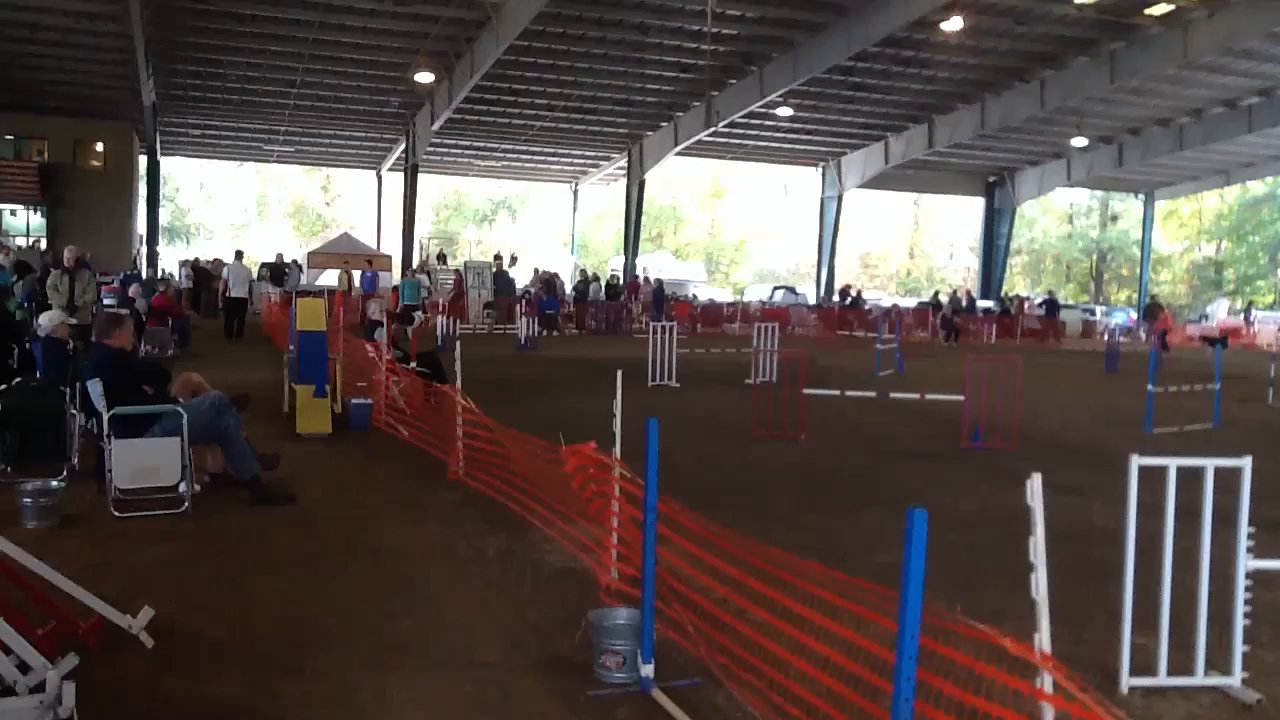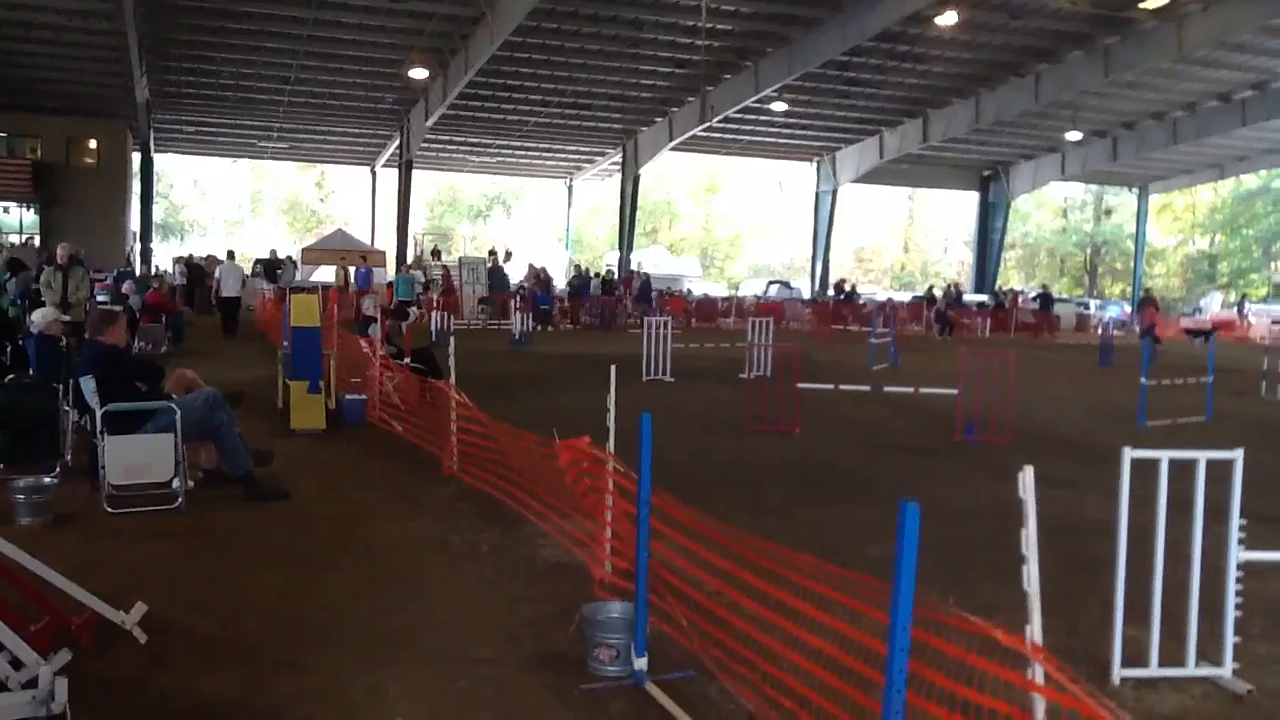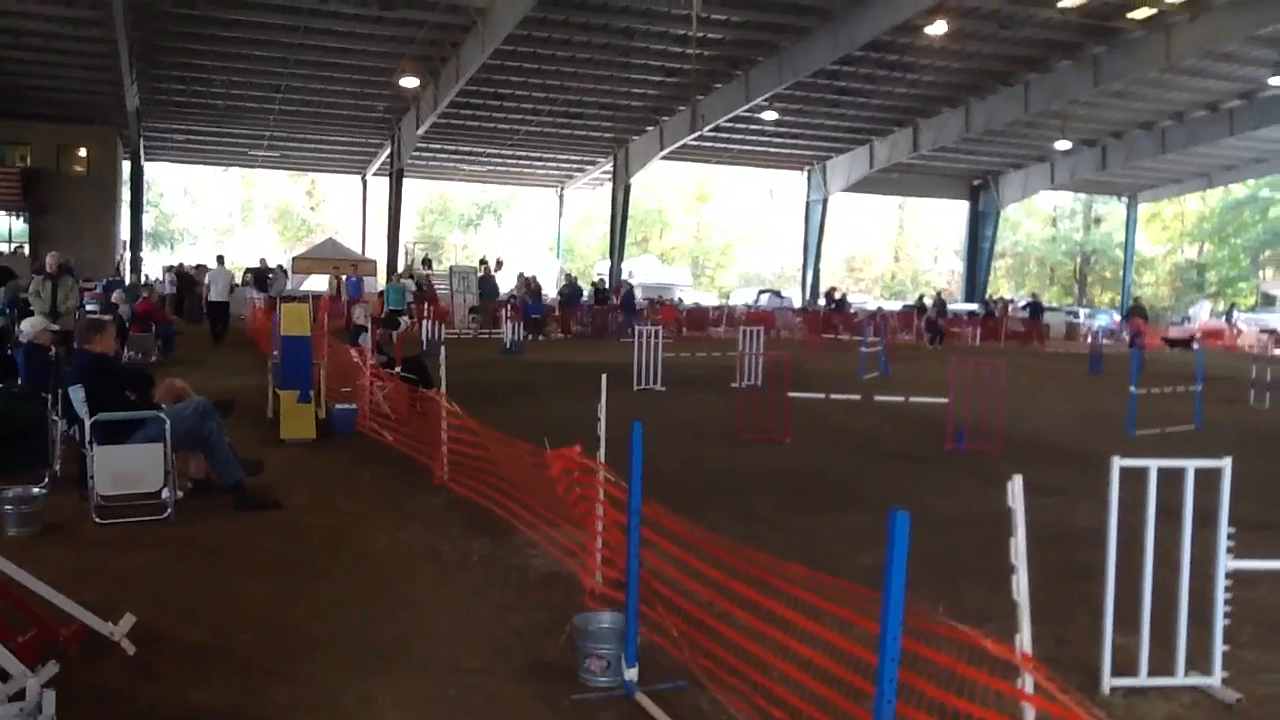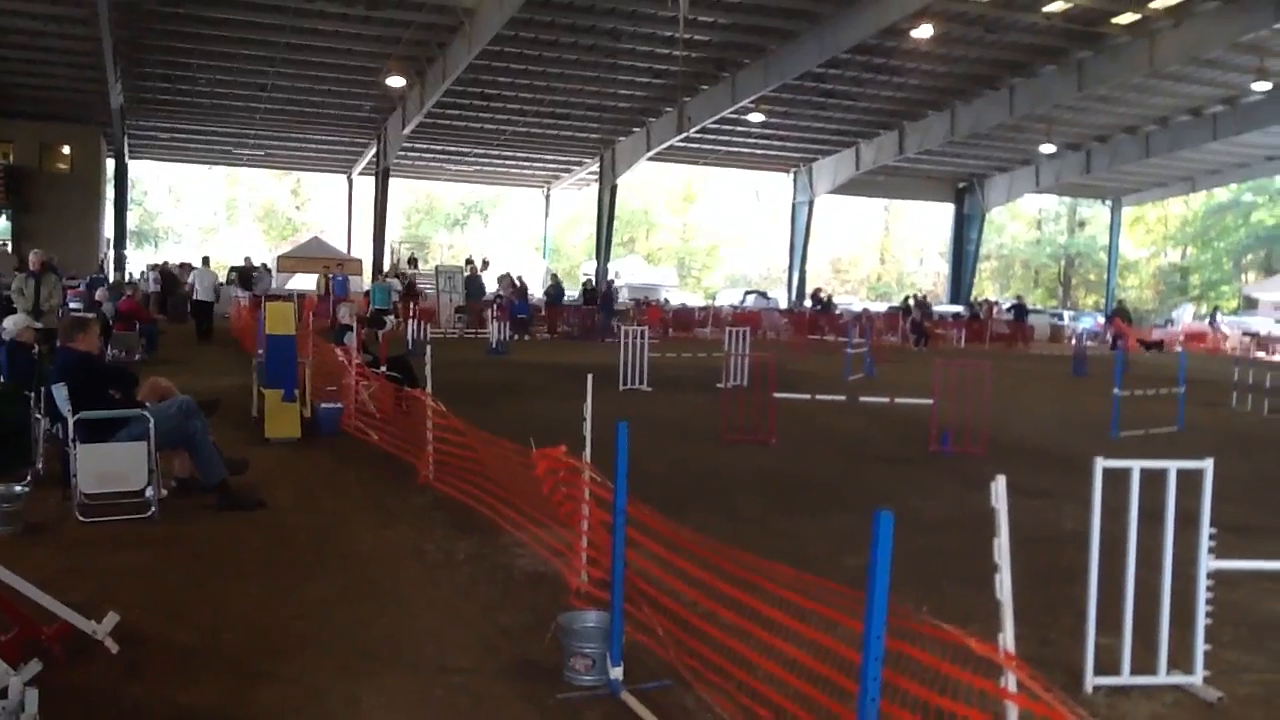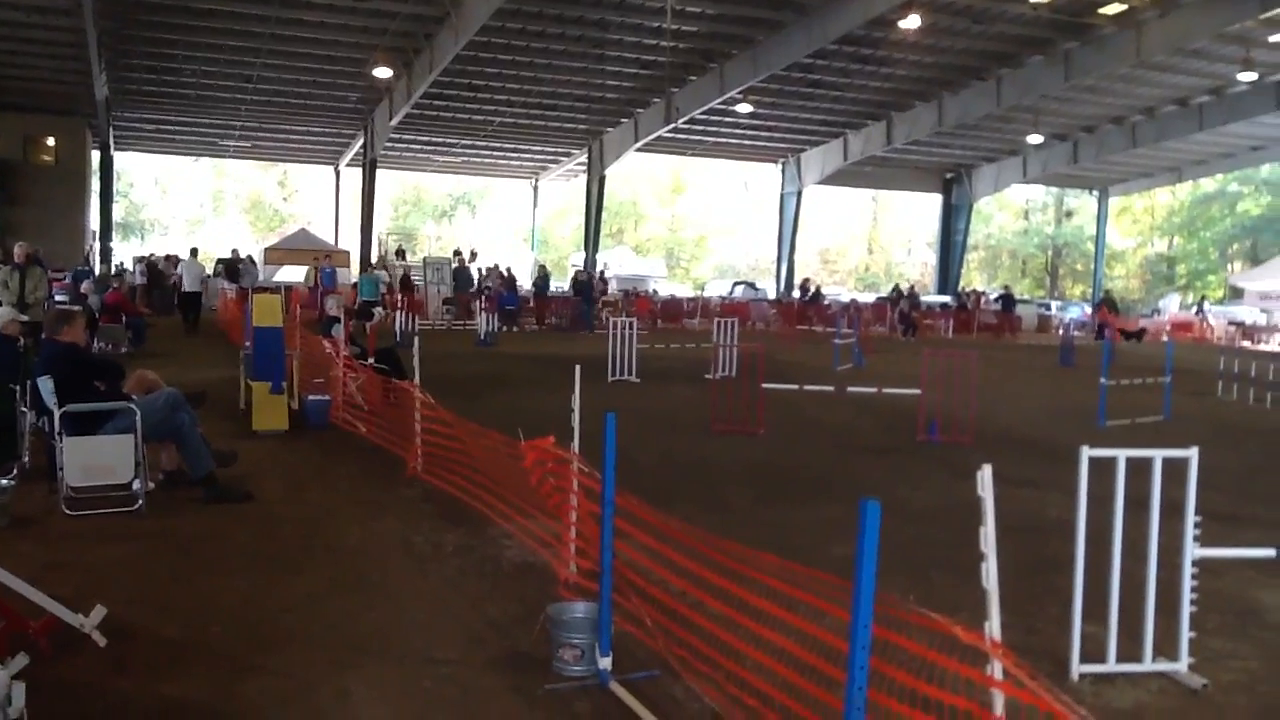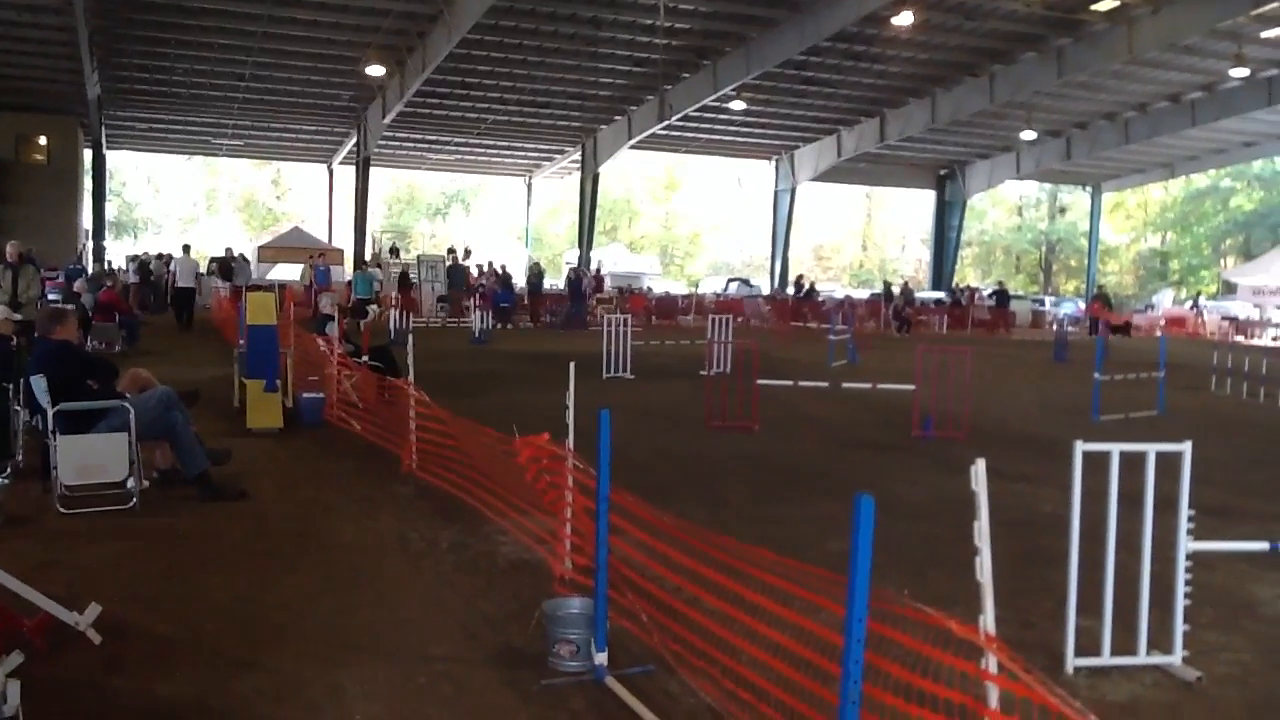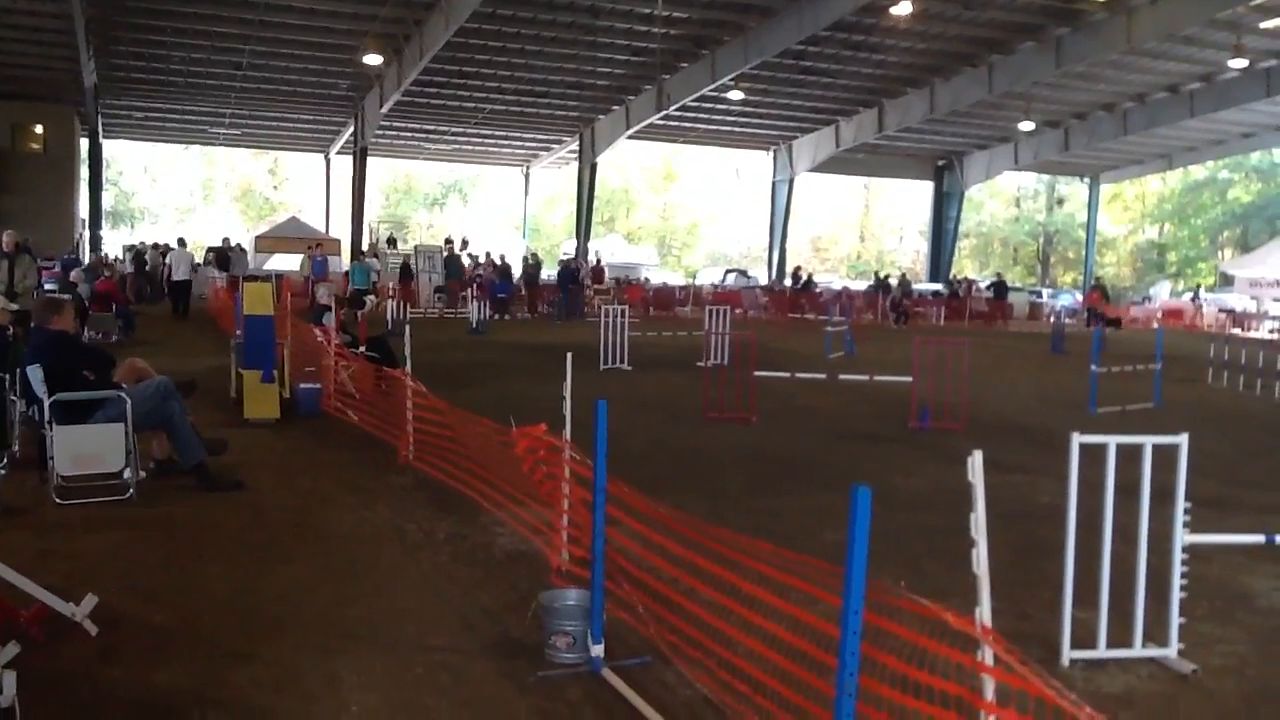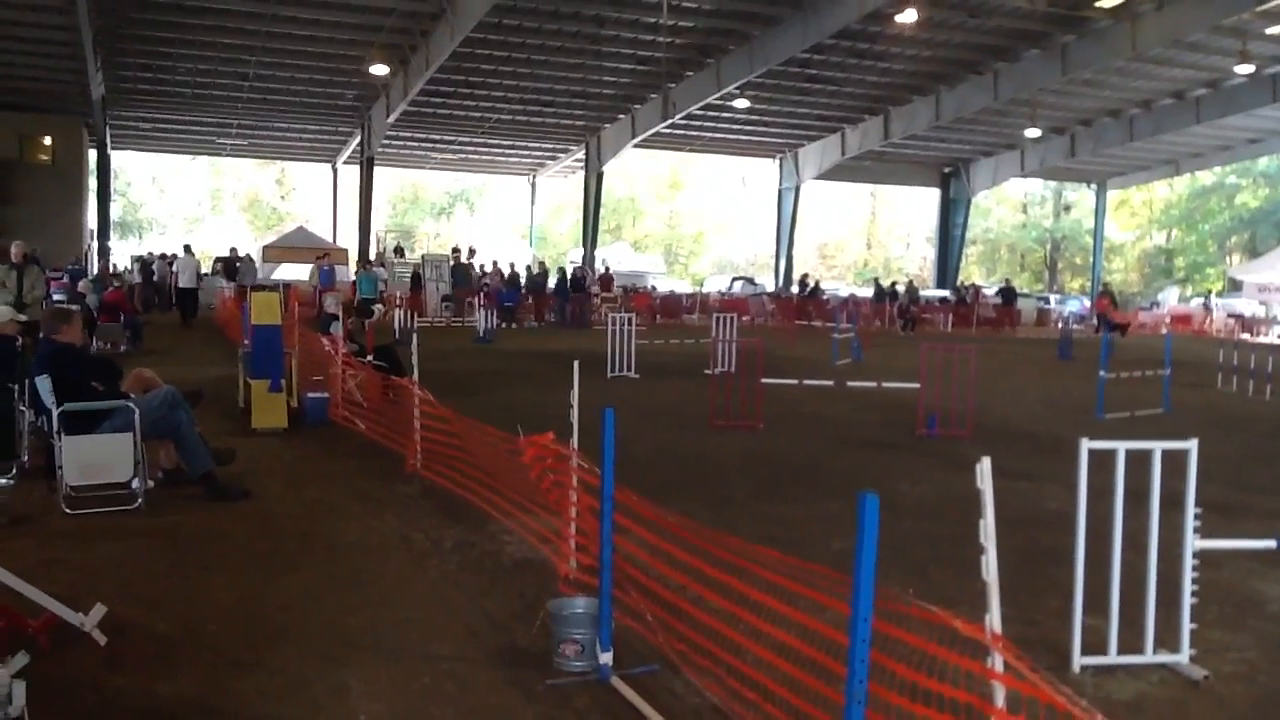
dt=0.2s
person 1, frame 1
left shoulder: (98, 357)
right shoulder: (115, 358)
right elbow: (162, 377)
left hip: (137, 428)
right hip: (148, 429)
left knee: (223, 421)
right knee: (218, 400)
left ankle: (254, 484)
person 1, frame 2
left shoulder: (91, 354)
right shoulder: (108, 355)
right elbow: (155, 373)
left hip: (131, 424)
right hip: (141, 425)
left knee: (218, 419)
right knee: (211, 397)
left ankle: (249, 481)
right ankle: (244, 455)
person 1, frame 3
left shoulder: (79, 363)
right shoulder: (97, 363)
right elbow: (145, 382)
left hip: (119, 434)
right hip: (131, 435)
left knee: (207, 428)
right knee: (201, 406)
left ankle: (238, 491)
right ankle: (234, 463)
person 1, frame 4
left shoulder: (63, 361)
right shoulder: (80, 361)
right elbow: (129, 380)
left hip: (103, 432)
right hip: (115, 434)
left knee: (192, 427)
right knee: (186, 405)
left ankle: (223, 491)
right ankle: (218, 461)
person 1, frame 5
left shoulder: (49, 353)
right shoulder: (67, 352)
right elbow: (116, 373)
left hip: (89, 425)
right hip: (102, 426)
left knee: (179, 420)
right knee: (172, 397)
left ankle: (211, 484)
right ankle: (206, 454)
person 1, frame 6
left shoulder: (41, 352)
right shoulder: (60, 350)
right elbow: (109, 371)
left hip: (82, 424)
right hip: (95, 425)
left knee: (172, 418)
right knee: (166, 396)
left ankle: (205, 483)
right ankle: (200, 452)
person 1, frame 7
left shoulder: (38, 342)
right shoulder: (56, 341)
right elbow: (105, 362)
left hip: (78, 414)
right hip: (92, 415)
left knee: (168, 408)
right knee: (163, 386)
left ankle: (201, 472)
right ankle: (196, 442)
person 1, frame 8
left shoulder: (46, 353)
right shoulder: (63, 353)
right elbow: (113, 372)
left hip: (87, 424)
right hip: (99, 425)
left knee: (176, 417)
right knee: (170, 395)
left ankle: (210, 482)
right ankle: (204, 452)
